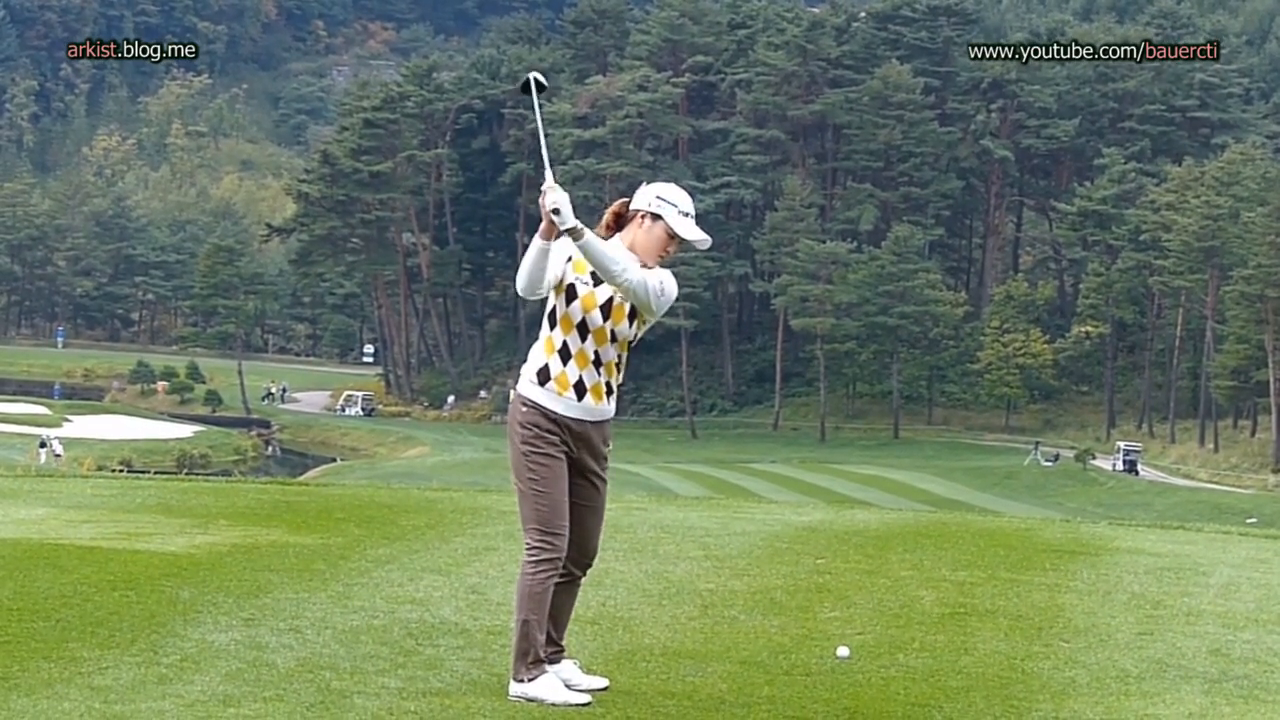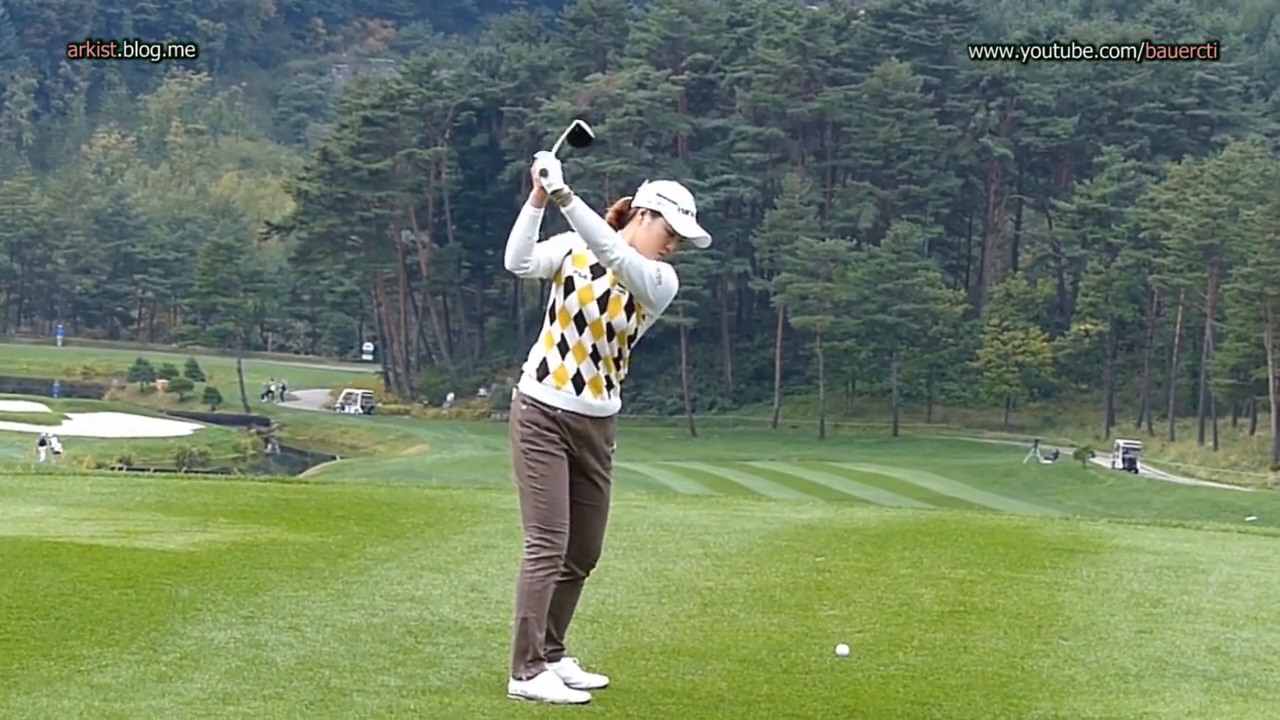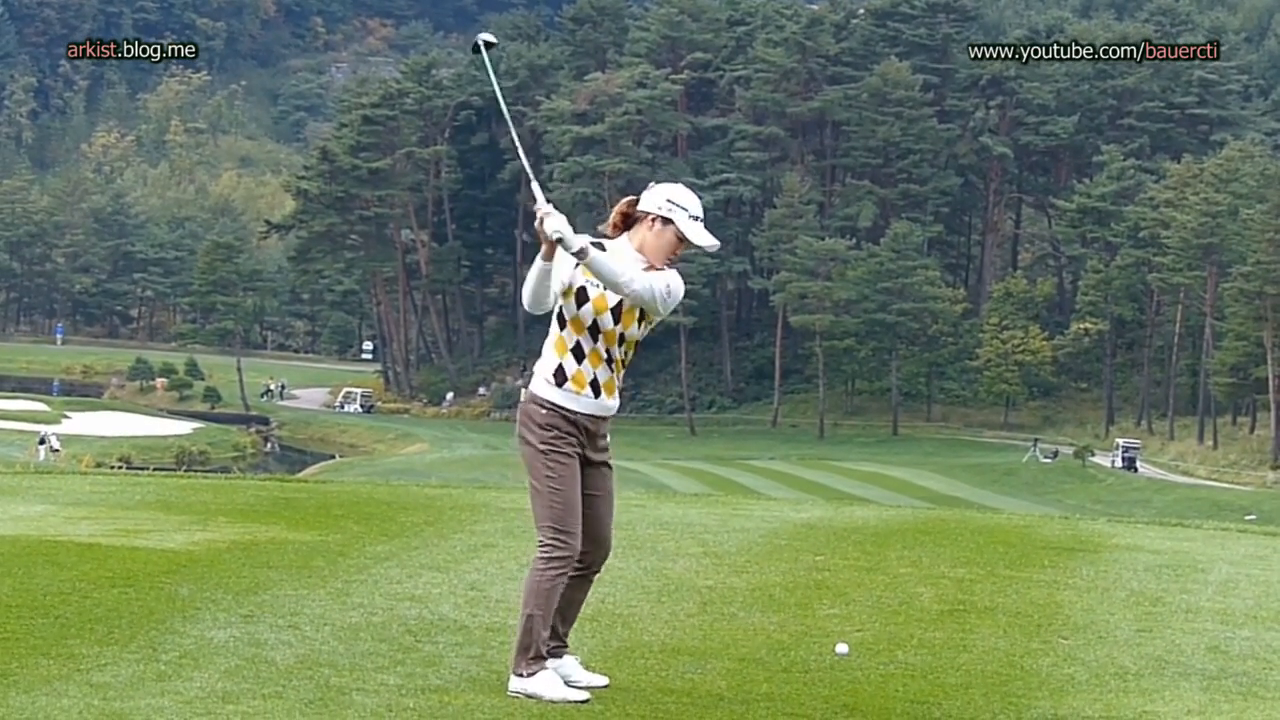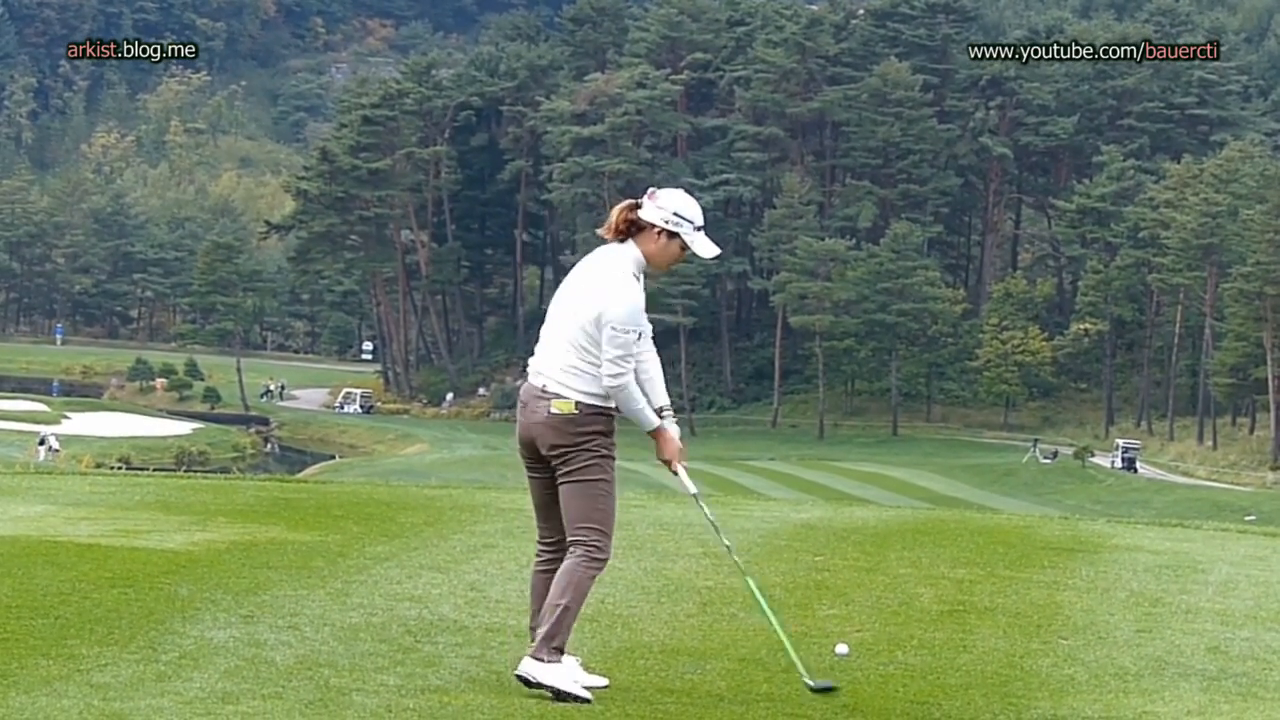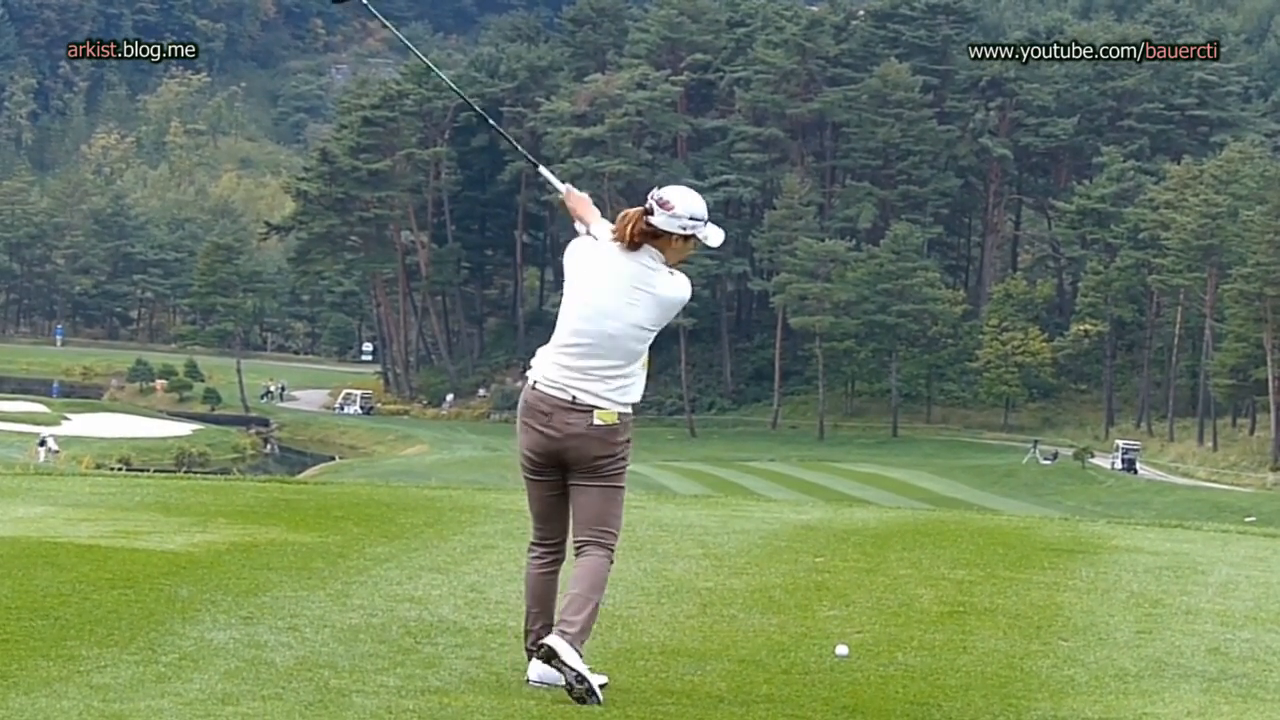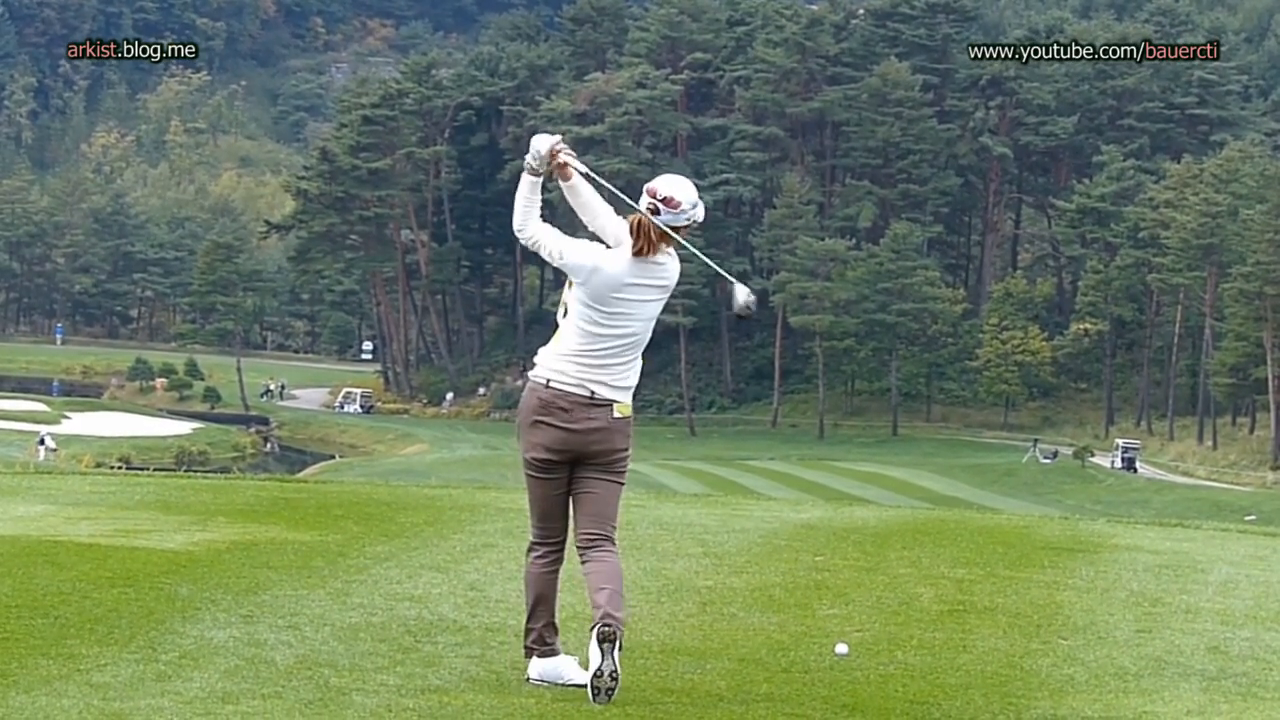
dt=0.2s
person 1, frame 1
left shoulder: (660, 285)
right shoulder: (567, 255)
left elbow: (619, 277)
right elbow: (528, 288)
left wrist: (573, 227)
right wrist: (547, 229)
left hip: (593, 428)
right hip: (540, 416)
left knee: (580, 554)
right knee: (547, 548)
left ankle: (551, 659)
right ankle: (527, 674)
person 1, frame 2
left shoulder: (661, 282)
right shoulder: (569, 248)
left elbow: (615, 259)
right elbow: (517, 263)
left wrist: (565, 197)
right wrist: (539, 198)
left hip: (596, 427)
right hip: (542, 413)
left knee: (583, 553)
right knee: (547, 545)
left ankle: (551, 656)
right ankle: (527, 671)
person 1, frame 3
left shoulder: (667, 286)
right shoulder: (577, 256)
left elbow: (630, 284)
right elbow: (534, 301)
left wrist: (575, 243)
right wrist: (548, 249)
left hip: (594, 424)
right hip: (551, 414)
left knee: (594, 547)
right knee: (561, 545)
left ankle: (552, 654)
right ankle: (528, 669)
person 1, frame 4
left shoulder: (628, 271)
right shoulder: (610, 277)
left elbow: (642, 351)
right elbow: (616, 375)
left wrist: (666, 415)
right wrist: (656, 429)
left hip: (541, 409)
right hip: (577, 419)
left knee: (555, 542)
right knee: (591, 545)
left ankle: (548, 653)
right ankle: (544, 657)
person 1, frame 5
left shoulder: (586, 254)
right shoulder: (674, 290)
left wrist: (589, 219)
right wrist: (597, 223)
left hip: (539, 409)
right hip: (600, 427)
left knee: (546, 542)
right knee: (596, 547)
left ankle: (543, 655)
right ankle: (567, 639)
person 1, frame 6
left shoulder: (595, 263)
right shoulder: (668, 270)
left elbow: (526, 228)
right elbow: (614, 230)
left wrist: (537, 168)
right wrist: (568, 174)
left hip: (546, 407)
right hip: (608, 422)
left knee: (546, 542)
right knee: (598, 542)
left ankle: (542, 654)
right ankle: (607, 626)
